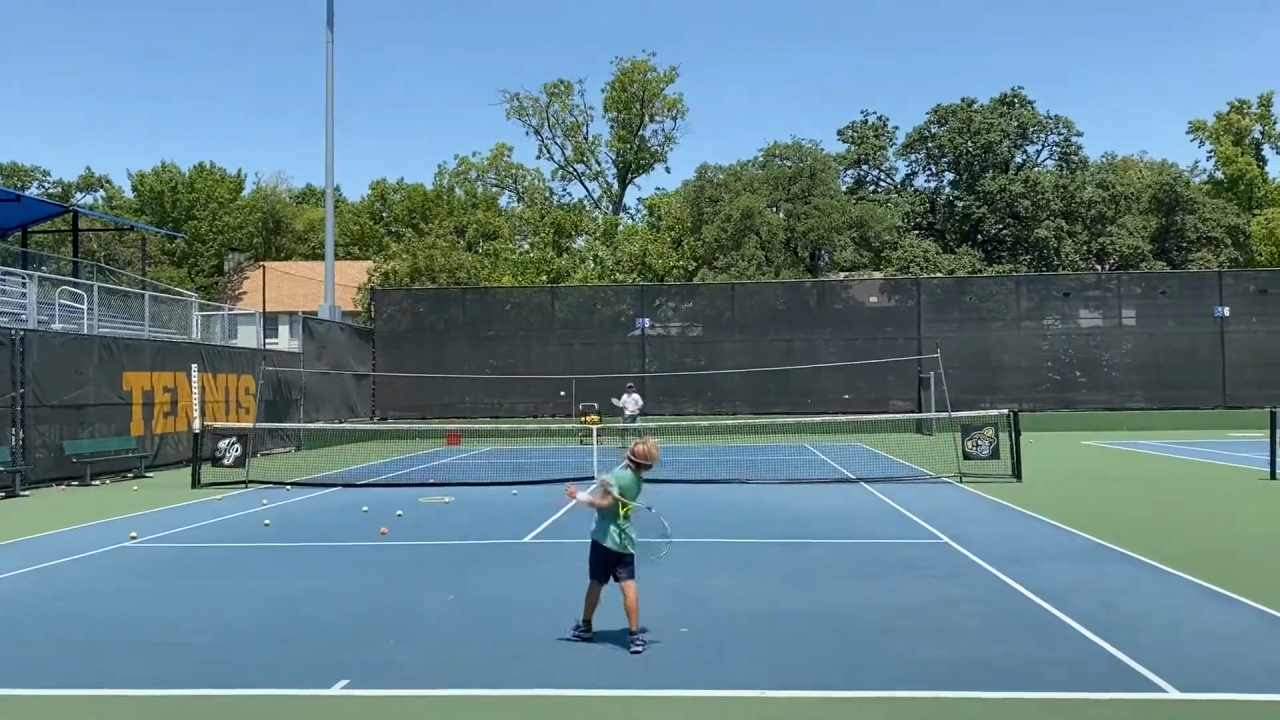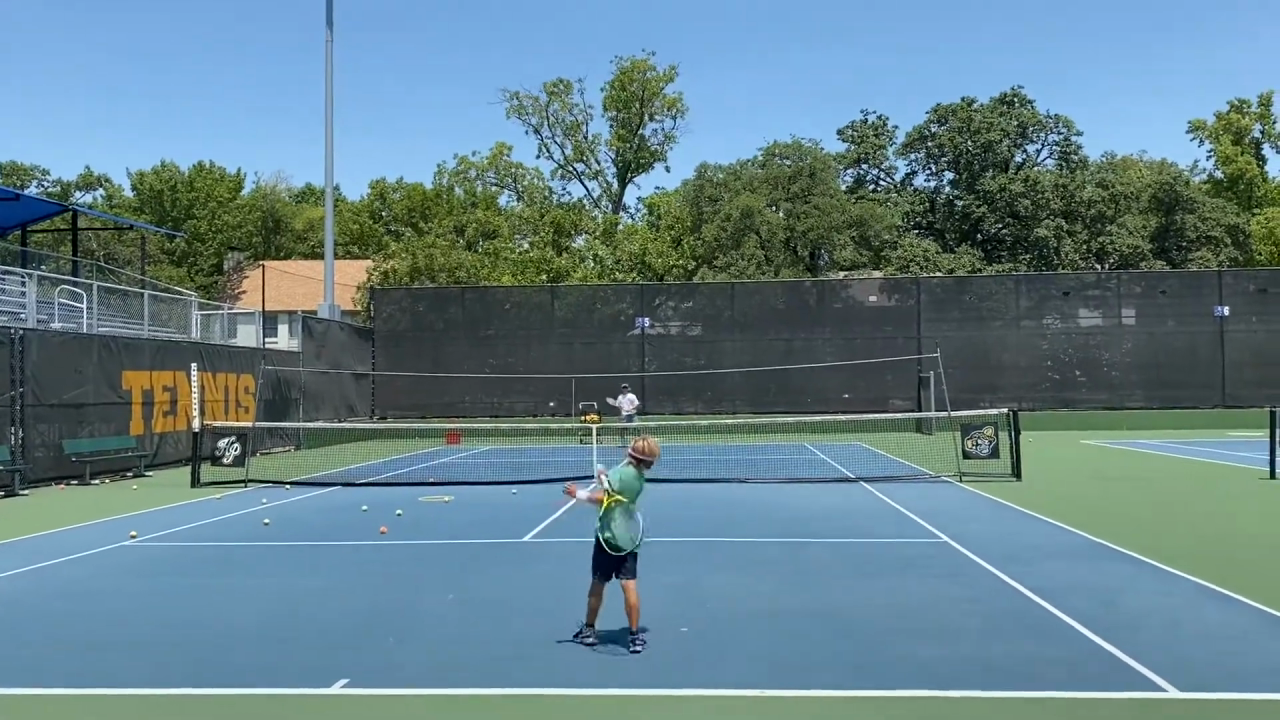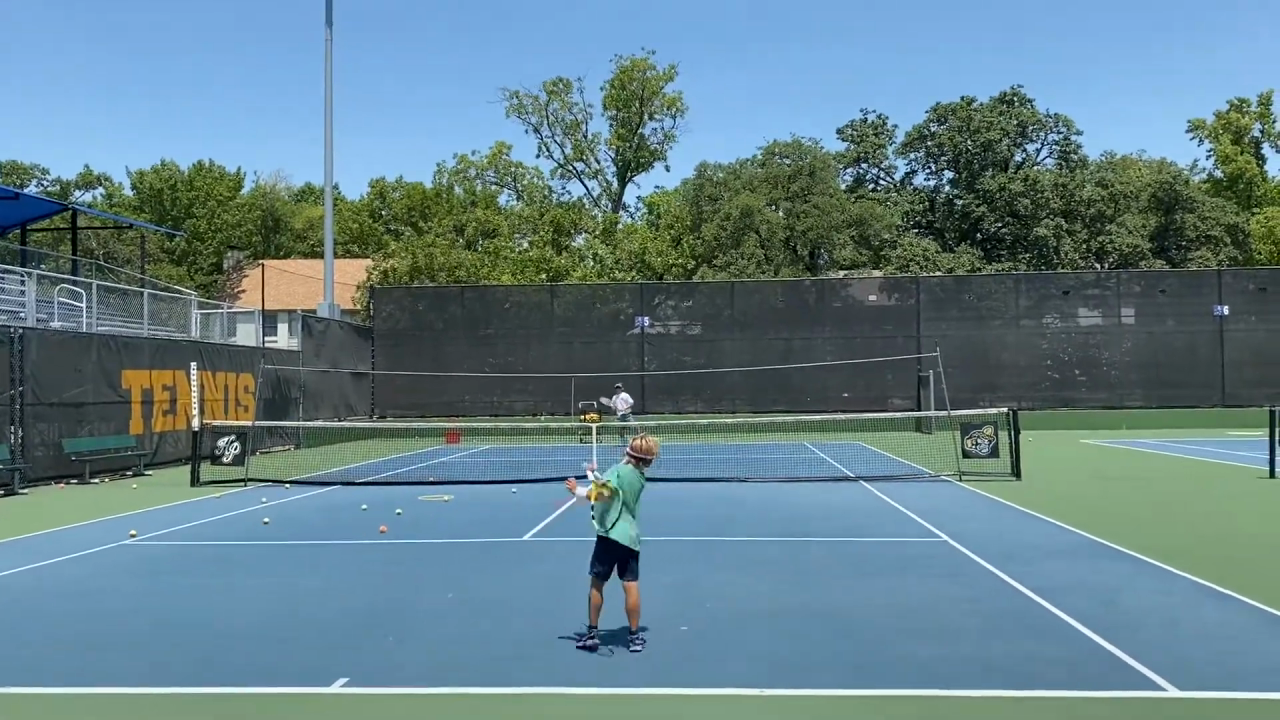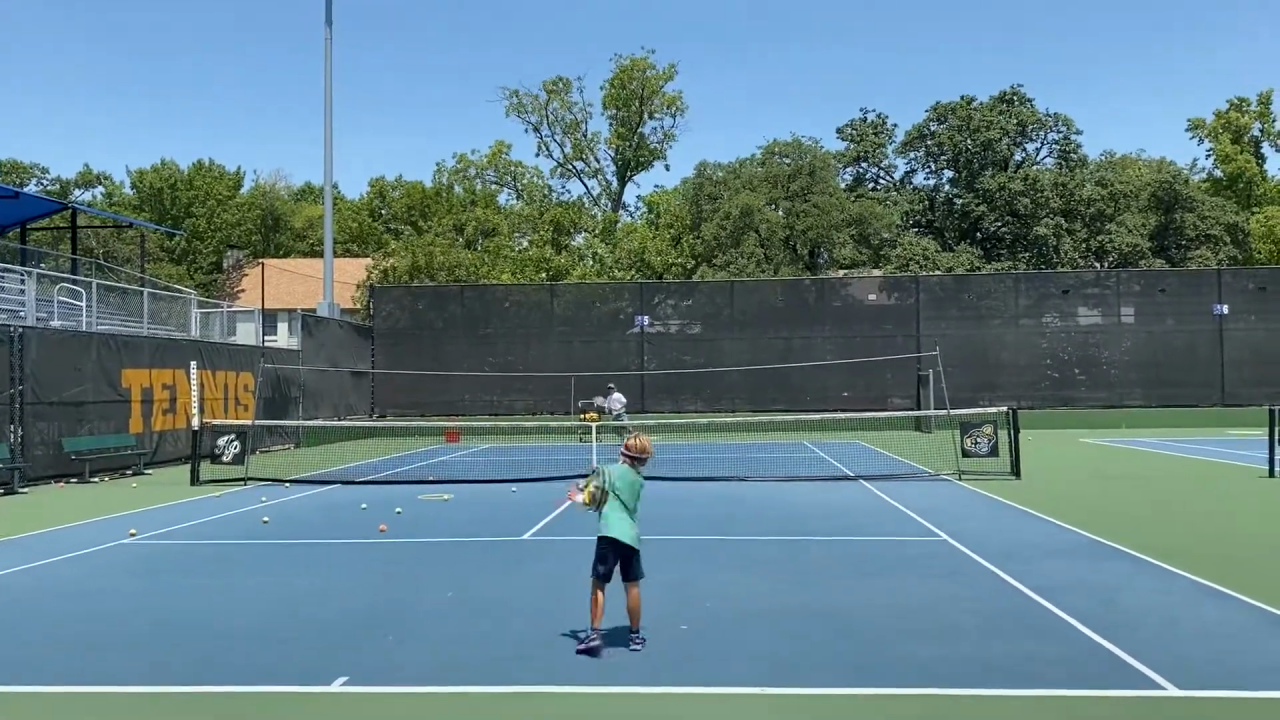
dt=0.1s
person 1, frame 1
left shoulder: (618, 476)
right shoulder: (638, 482)
left elbow: (604, 503)
right elbow: (614, 495)
left wrist: (579, 496)
right wrist: (606, 485)
left hip: (604, 538)
right hip: (625, 541)
left knee: (595, 583)
right knee: (628, 586)
left ankle: (584, 627)
right ankle: (635, 636)
person 1, frame 2
left shoulder: (619, 472)
right shoulder: (640, 480)
left elbow: (603, 498)
right elbow: (613, 492)
left wrist: (578, 494)
right wrist: (604, 478)
left knee: (598, 582)
right knee: (630, 585)
left ankle: (589, 630)
right ankle: (635, 636)
person 1, frame 3
left shoulder: (616, 470)
right shoulder: (641, 480)
left elbow: (603, 493)
right elbow: (617, 494)
left wrist: (579, 490)
right wrist: (595, 476)
left hip: (610, 534)
right hip: (631, 537)
left knee: (596, 582)
right knee: (631, 586)
left ankle: (592, 632)
right ankle: (635, 635)
person 1, frame 4
left shoulder: (610, 470)
right shoulder: (639, 480)
left elbow: (597, 496)
left wrist: (579, 497)
right wrist: (588, 489)
left hip: (610, 534)
right hip: (631, 537)
left knee: (598, 584)
right knee: (632, 586)
left ankle: (594, 634)
right ankle: (635, 635)
